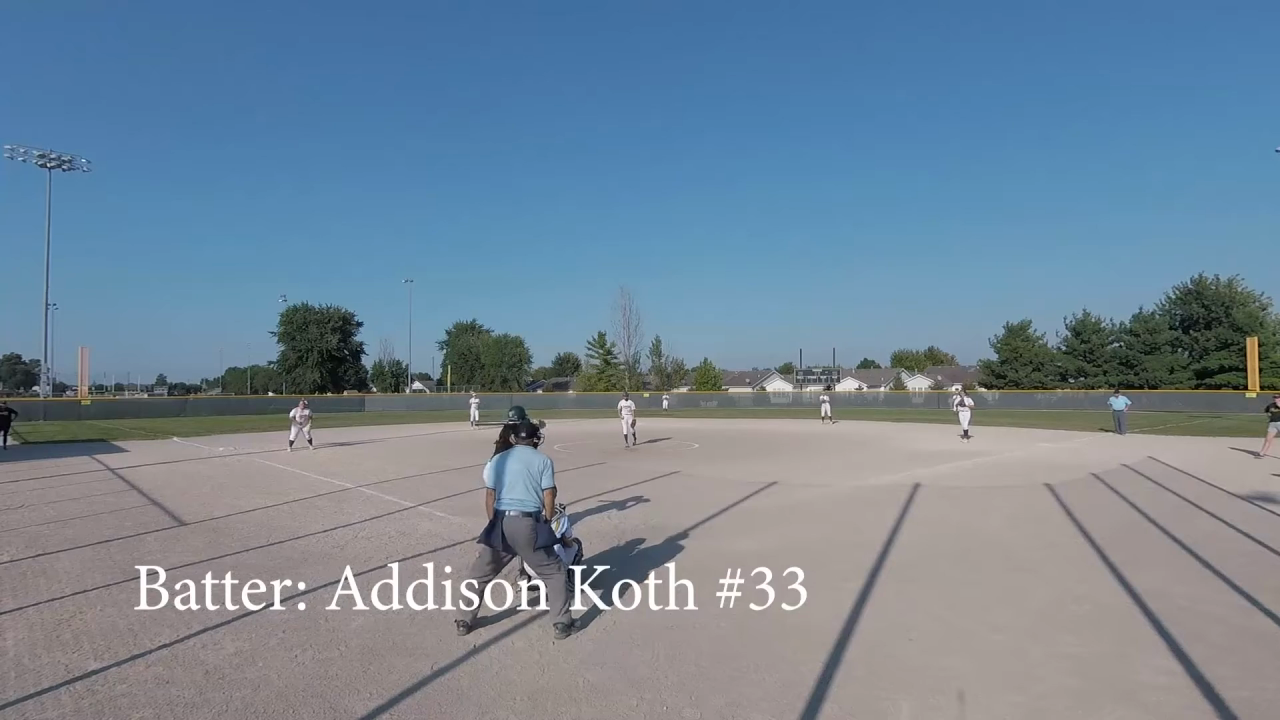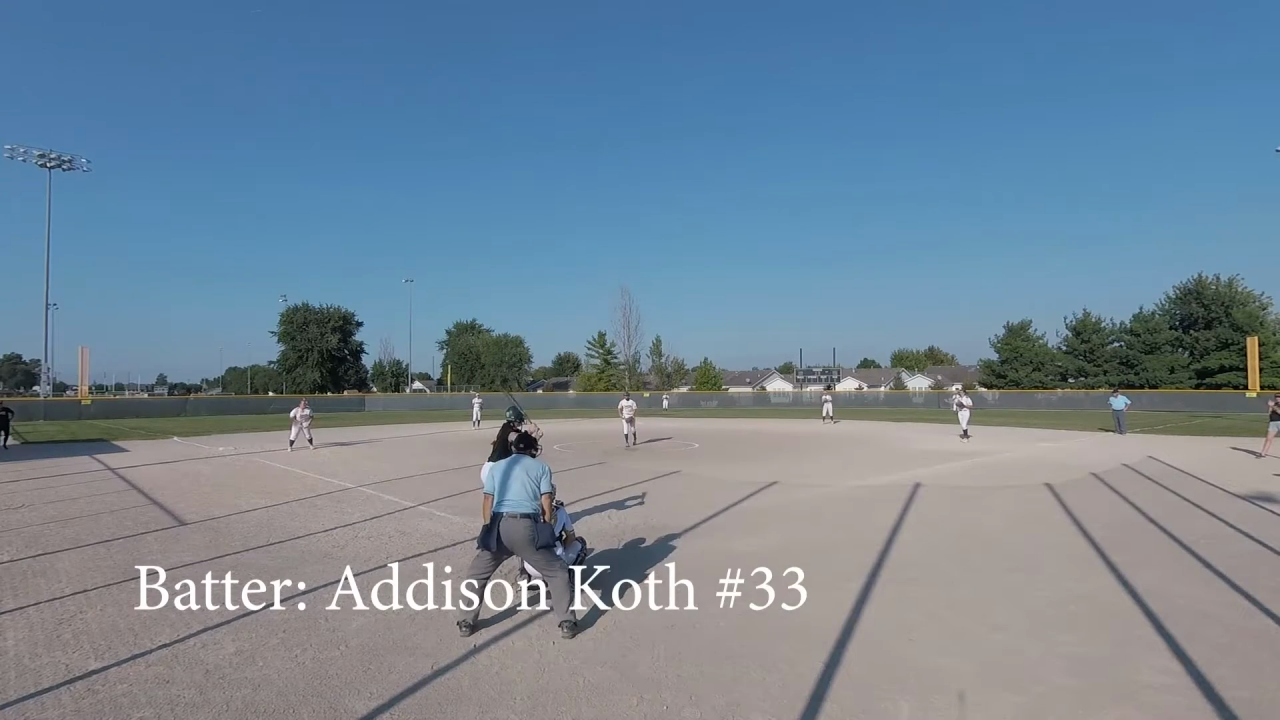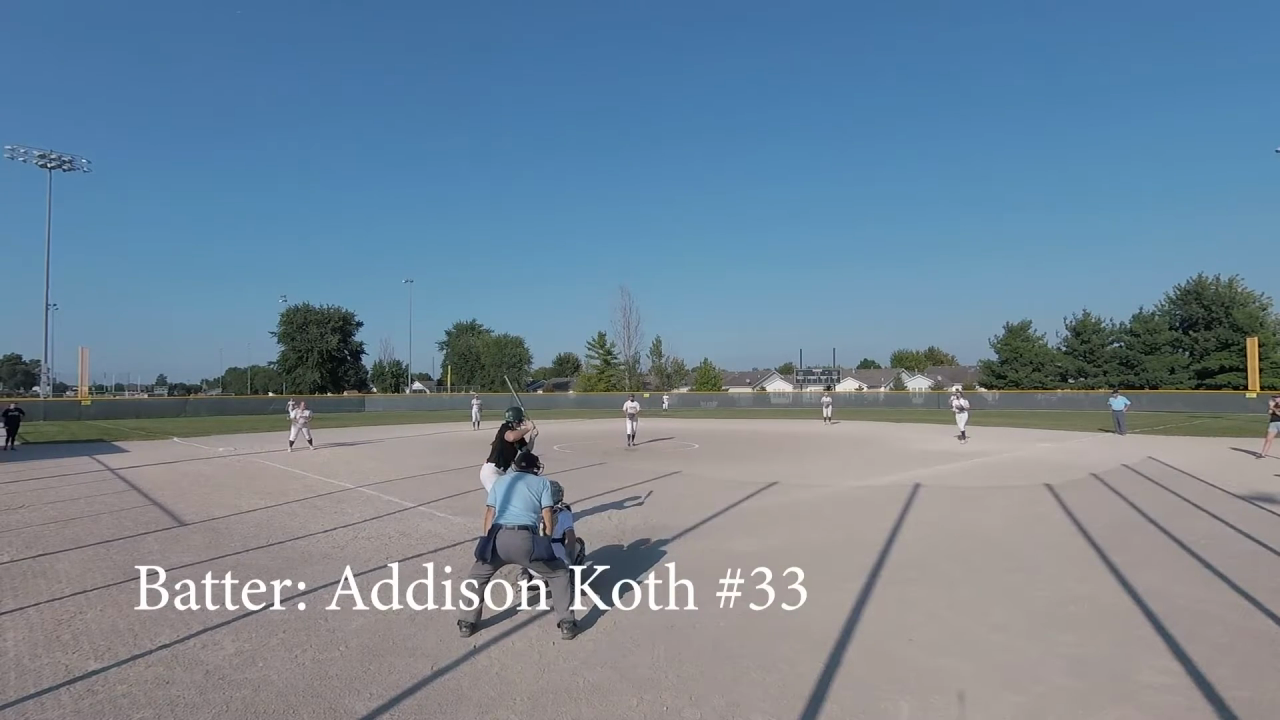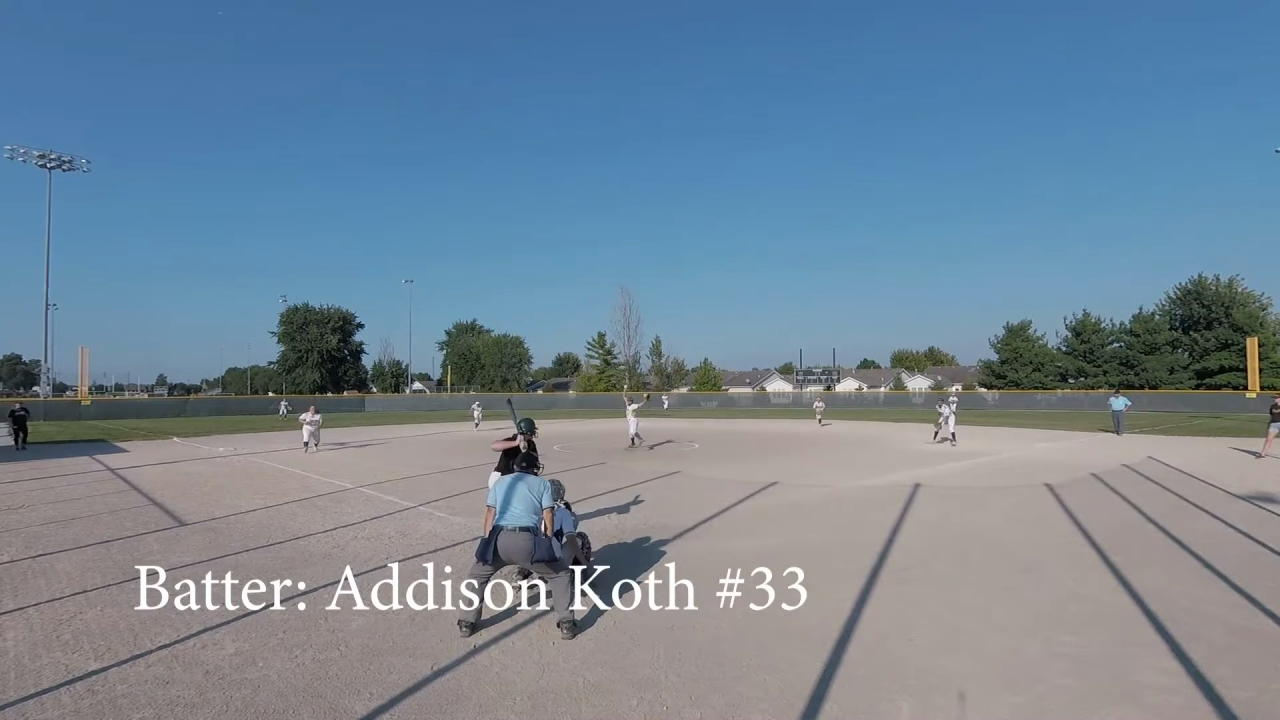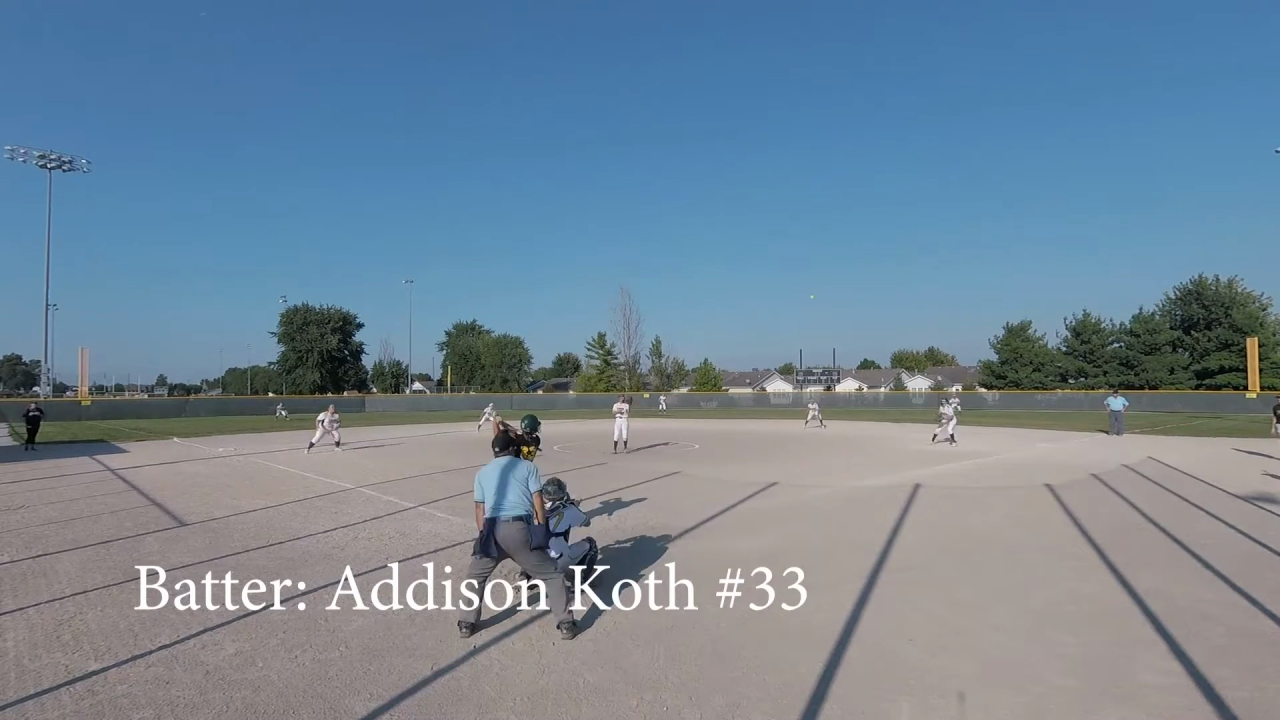
dt=1s
person 1, frame 1
left shoulder: (498, 459)
right shoulder: (543, 460)
left elbow: (490, 495)
right elbow: (549, 496)
right wrist: (547, 524)
left hip: (502, 524)
right hip: (529, 524)
left knee: (479, 573)
right knee: (555, 573)
left ankle: (465, 621)
right ankle: (562, 624)
person 1, frame 2
left shoulder: (497, 466)
right shoulder: (541, 467)
left elbow: (487, 500)
right elbow: (546, 502)
left wrist: (488, 530)
left hip: (499, 526)
right hip: (527, 527)
left knee: (477, 574)
right knee: (557, 572)
left ankle: (466, 622)
right ankle: (567, 623)
person 1, frame 3
left shoulder: (500, 481)
right shoulder: (542, 483)
left elbow: (490, 513)
right elbow: (547, 516)
left wrist: (487, 543)
left hip: (498, 537)
right hip: (525, 539)
left knee: (478, 576)
right knee: (559, 573)
left ankle: (467, 623)
right ankle: (567, 623)
person 1, frame 4
left shoulder: (500, 482)
right shoulder: (543, 484)
left elbow: (490, 514)
right elbow: (548, 517)
left wrist: (487, 544)
left hip: (499, 539)
right hip: (527, 540)
left knee: (477, 576)
right knee: (560, 574)
left ankle: (467, 623)
right ankle: (566, 624)
person 1, frame 5
left shoulder: (483, 472)
right shoulder: (526, 466)
left elbow: (479, 508)
right elbow: (537, 501)
left wrist: (484, 535)
left hip: (493, 529)
right hip: (521, 528)
left knee: (476, 575)
right knee: (550, 574)
left ankle: (467, 624)
right ankle: (565, 623)
